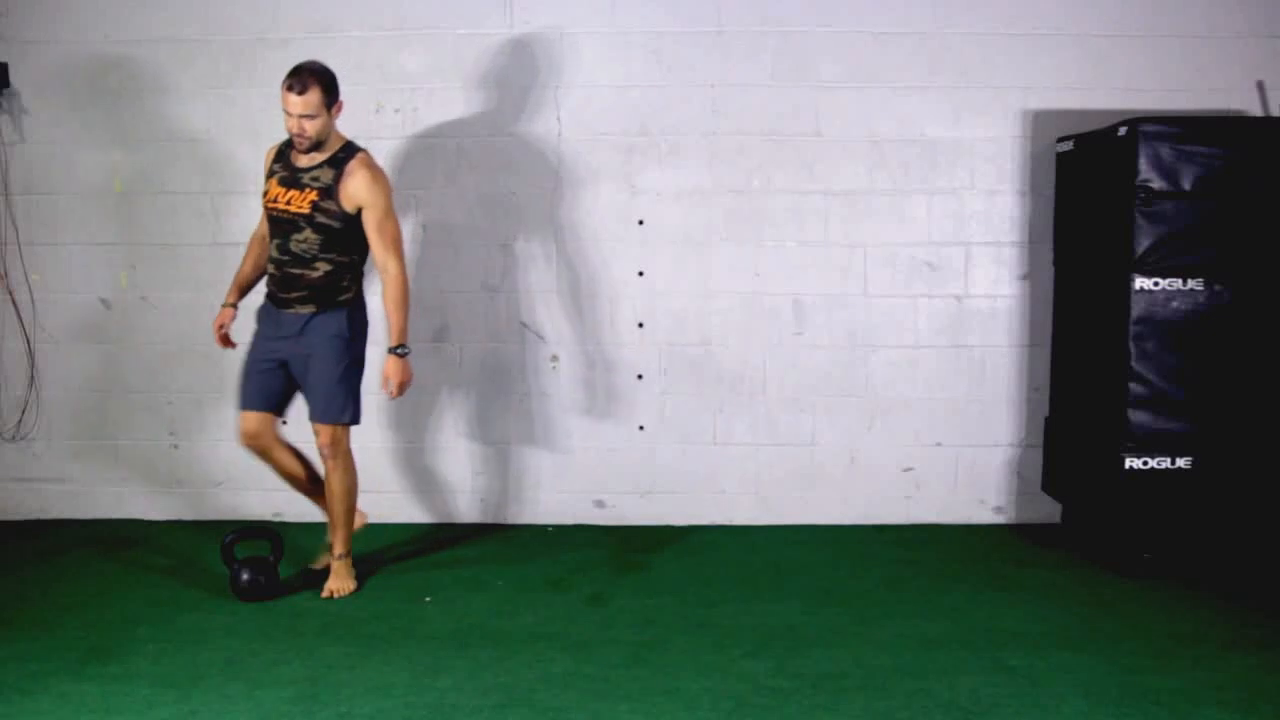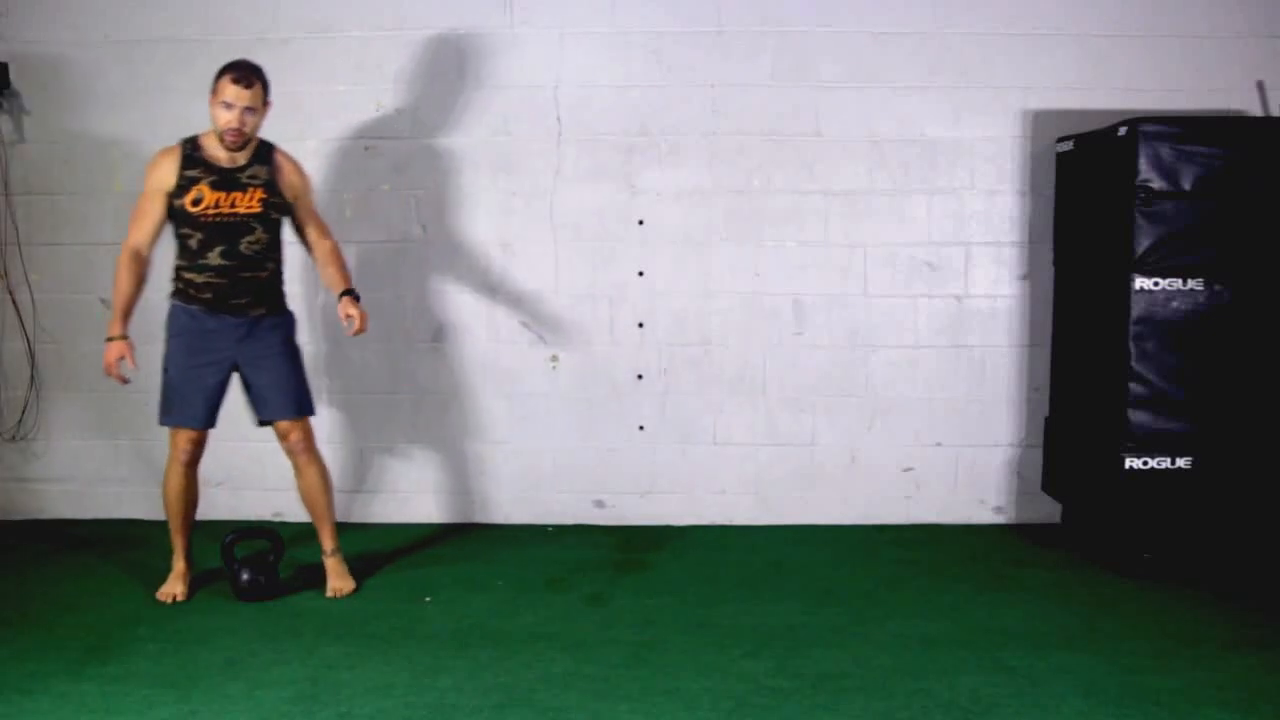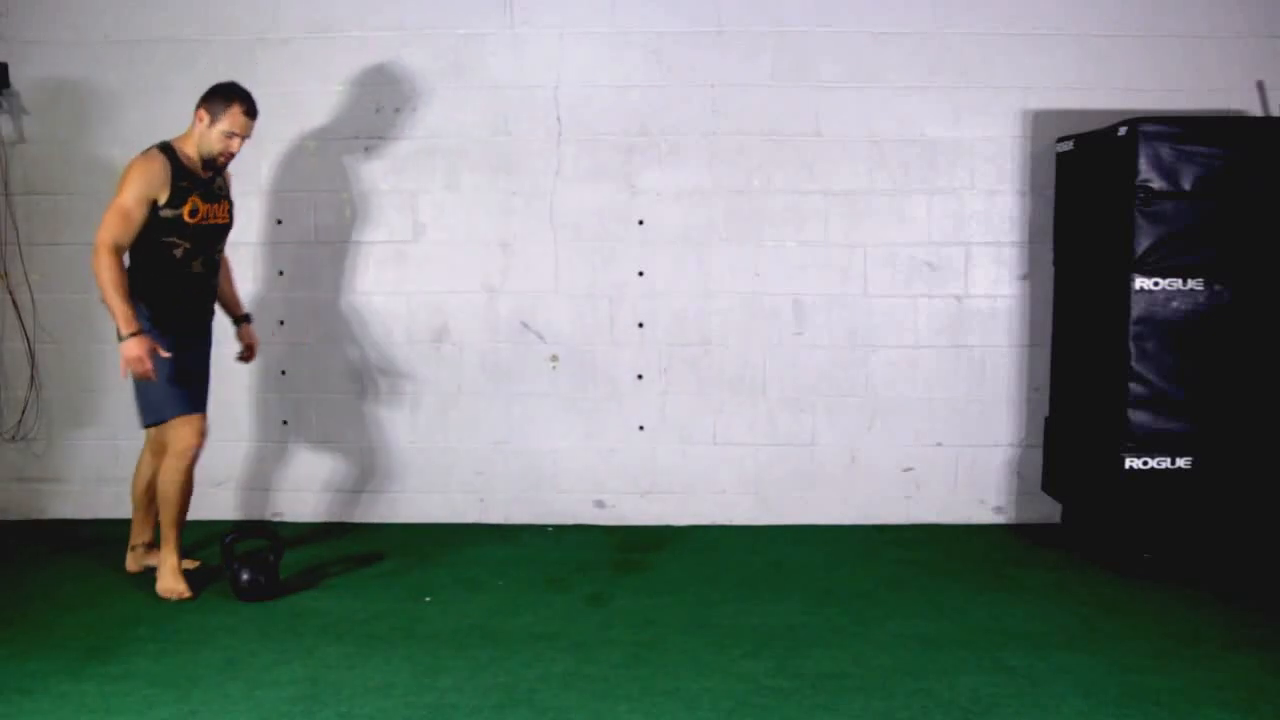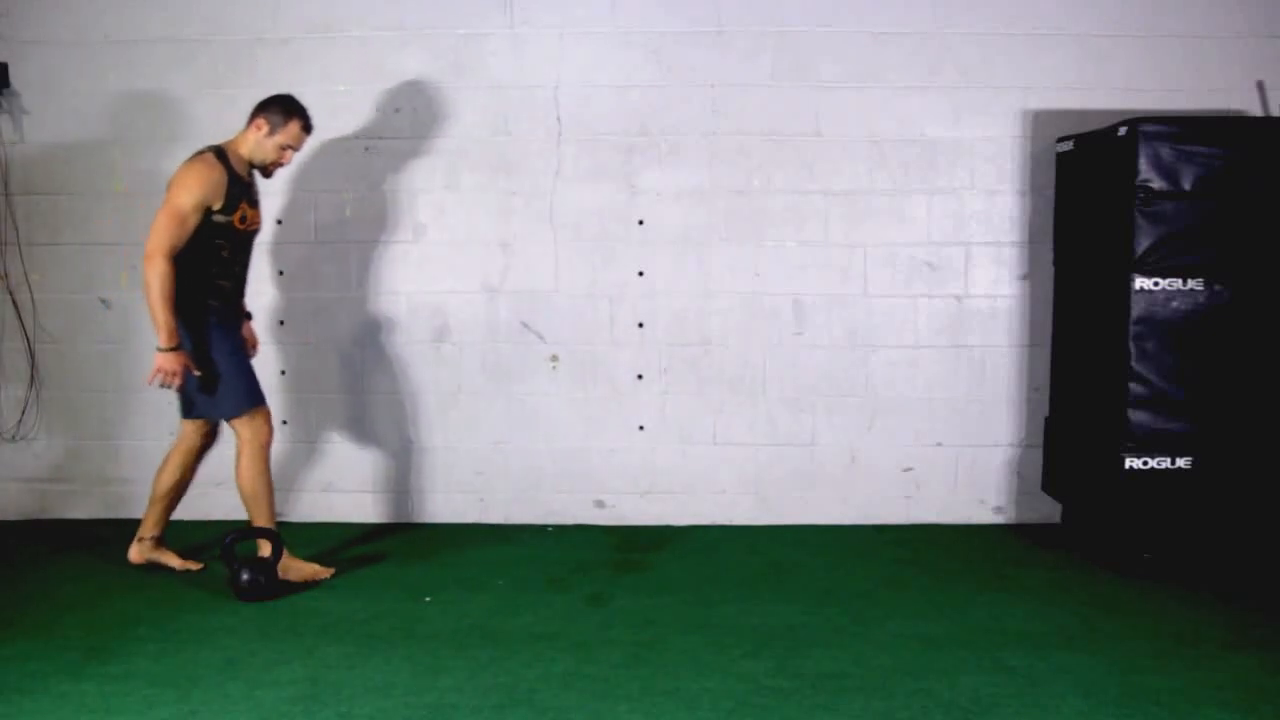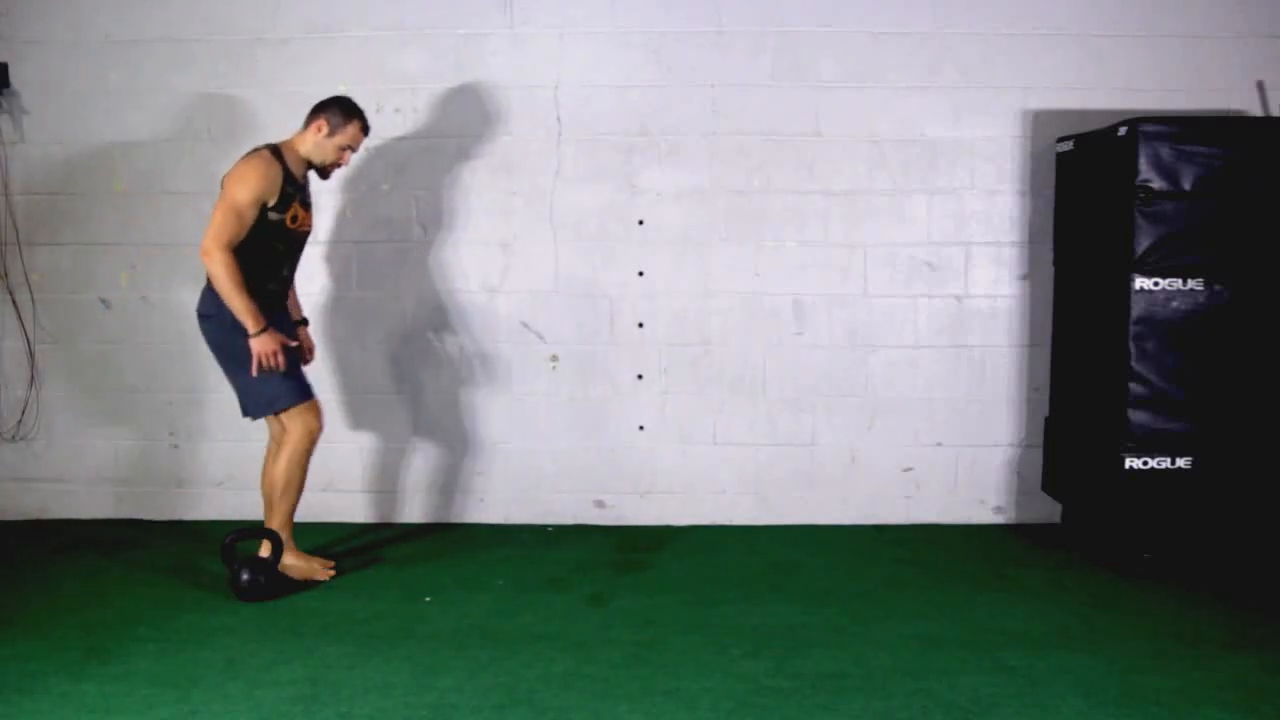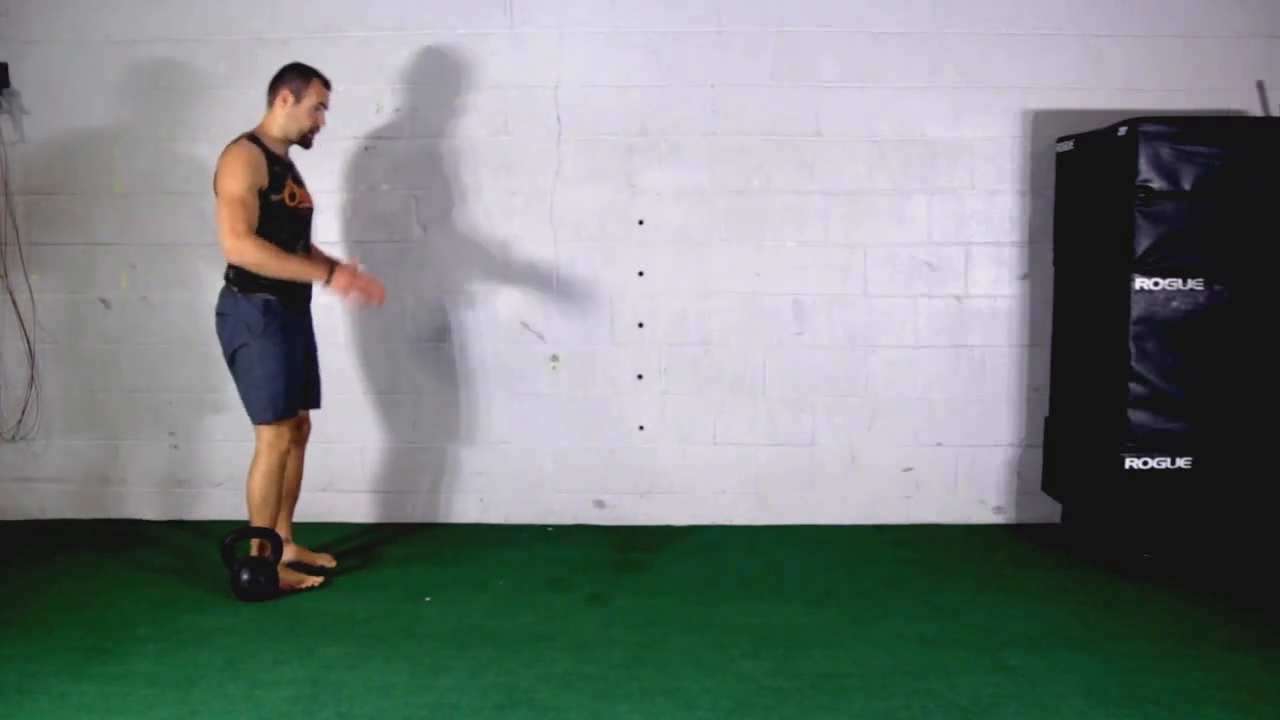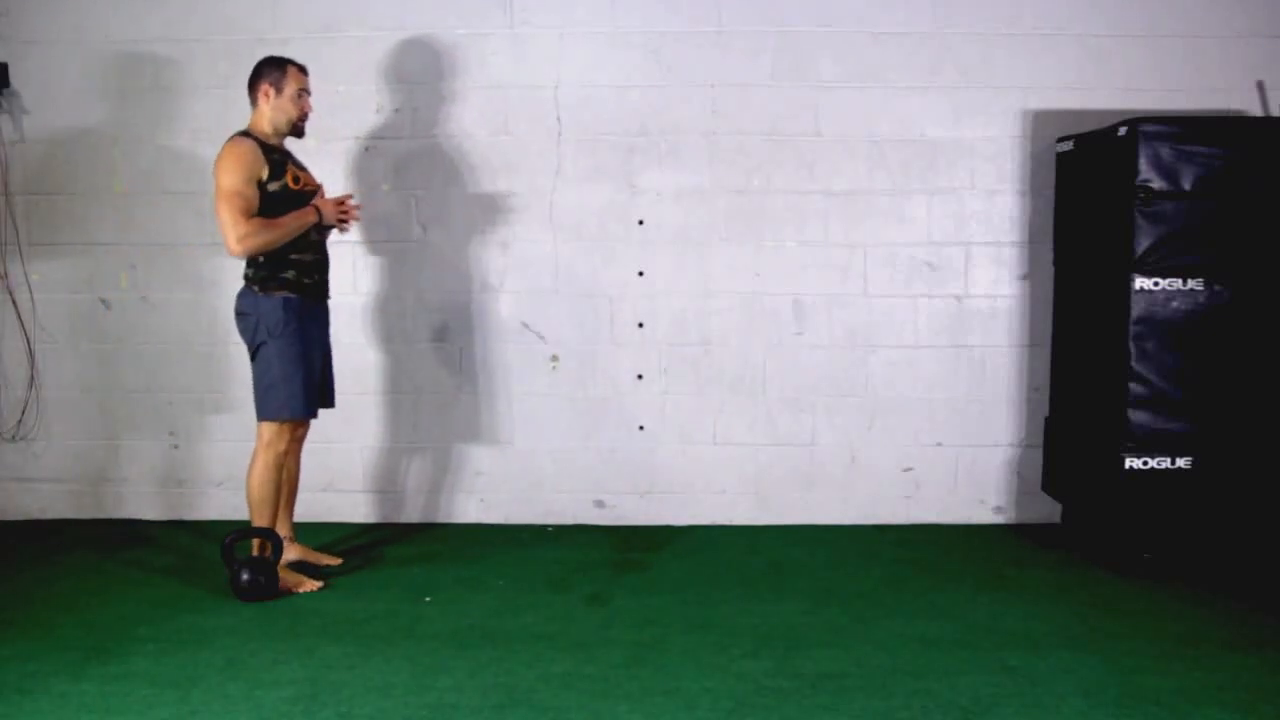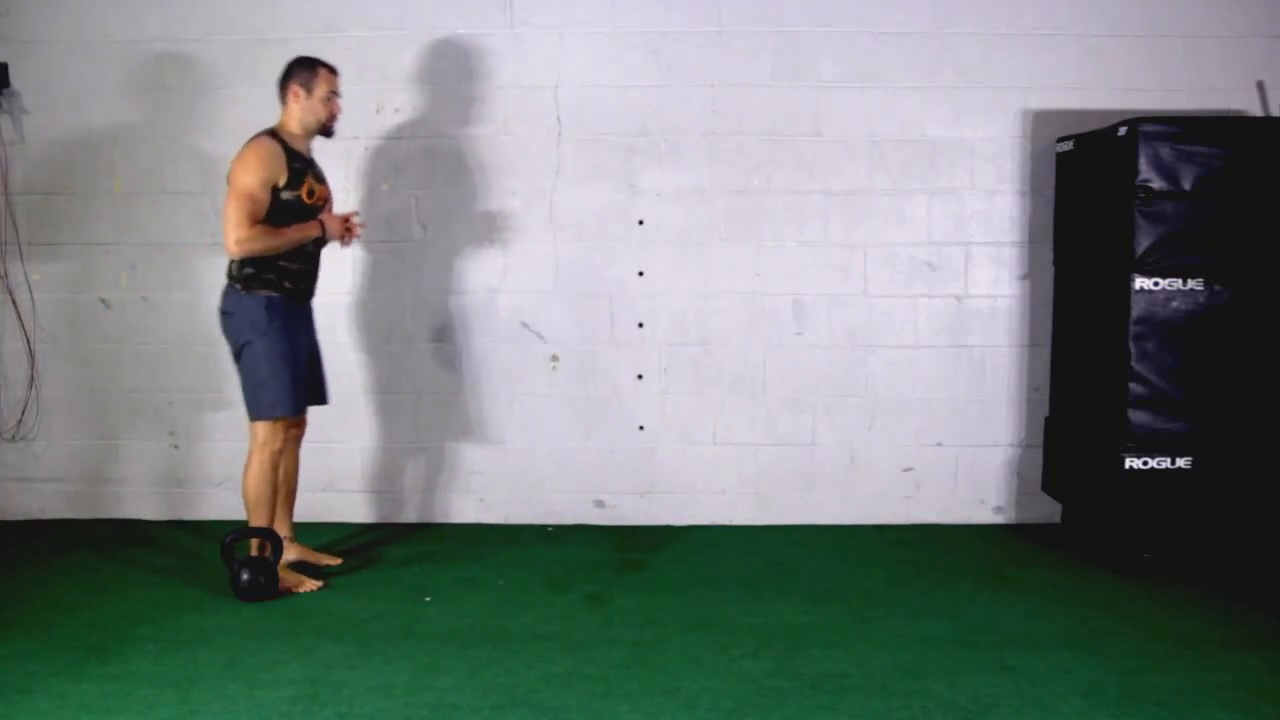
dt=0.5s
person 1, frame 1
left shoulder: (360, 175)
right shoulder: (276, 158)
left elbow: (392, 266)
left wrist: (397, 350)
right wrist: (232, 299)
left hip: (331, 321)
right hip: (276, 315)
left knee: (332, 442)
right knee: (253, 431)
left ankle: (342, 556)
right ankle: (339, 512)
person 1, frame 2
left shoulder: (283, 170)
right shoulder: (171, 165)
left elbow: (319, 241)
right elbow: (136, 249)
left wrist: (346, 294)
right wrist: (118, 328)
left hip: (266, 323)
right hip: (194, 323)
left knee: (298, 440)
right knee: (184, 449)
left ankle: (332, 555)
right ankle: (180, 564)
person 1, frame 3
left shoulder: (219, 178)
right shoulder: (152, 170)
right elbow: (106, 252)
left wrist: (240, 318)
right wrist: (131, 332)
left hip: (193, 322)
right hip: (153, 323)
left knee: (167, 438)
right knee: (185, 436)
left ankle: (142, 546)
right ankle: (169, 559)
person 1, frame 4
left shoulder: (246, 179)
right shoulder: (204, 173)
right elbow: (157, 256)
left wrist: (242, 317)
right wrist: (168, 343)
left hip: (218, 319)
right hip: (196, 321)
left knee: (197, 435)
right knee: (255, 429)
left ankle: (147, 540)
right ankle: (270, 553)
person 1, frame 5
left shoulder: (300, 181)
right shoulder: (261, 169)
right elbow: (214, 249)
left wrist: (298, 323)
right wrist: (257, 329)
left hip: (268, 315)
right hip: (236, 316)
left knee: (286, 431)
right knee: (304, 421)
left ankle: (280, 545)
right ankle: (278, 545)
person 1, frame 6
left shoulder: (283, 163)
right shoulder: (244, 157)
right elbow: (237, 245)
left wrist: (342, 271)
right wrist: (328, 276)
left hip: (289, 311)
right hip: (254, 312)
left knee: (296, 431)
right knee: (276, 438)
left ankle: (284, 543)
right ankle: (259, 562)
person 1, frame 7
left shoulder: (284, 157)
right shoulder: (241, 153)
right elbow: (240, 239)
left wrist: (329, 216)
right wrist: (315, 213)
left hip: (307, 305)
right hip: (275, 307)
left knee: (295, 432)
right knee: (275, 436)
left ankle: (285, 542)
right ankle: (260, 561)
person 1, frame 8
left shoulder: (304, 159)
right shoulder: (262, 154)
right elbow: (239, 240)
left wrist: (333, 229)
right wrist: (318, 227)
left hip: (292, 306)
right hip: (259, 307)
left knee: (292, 429)
right knee: (271, 435)
left ankle: (285, 543)
right ankle: (259, 561)
